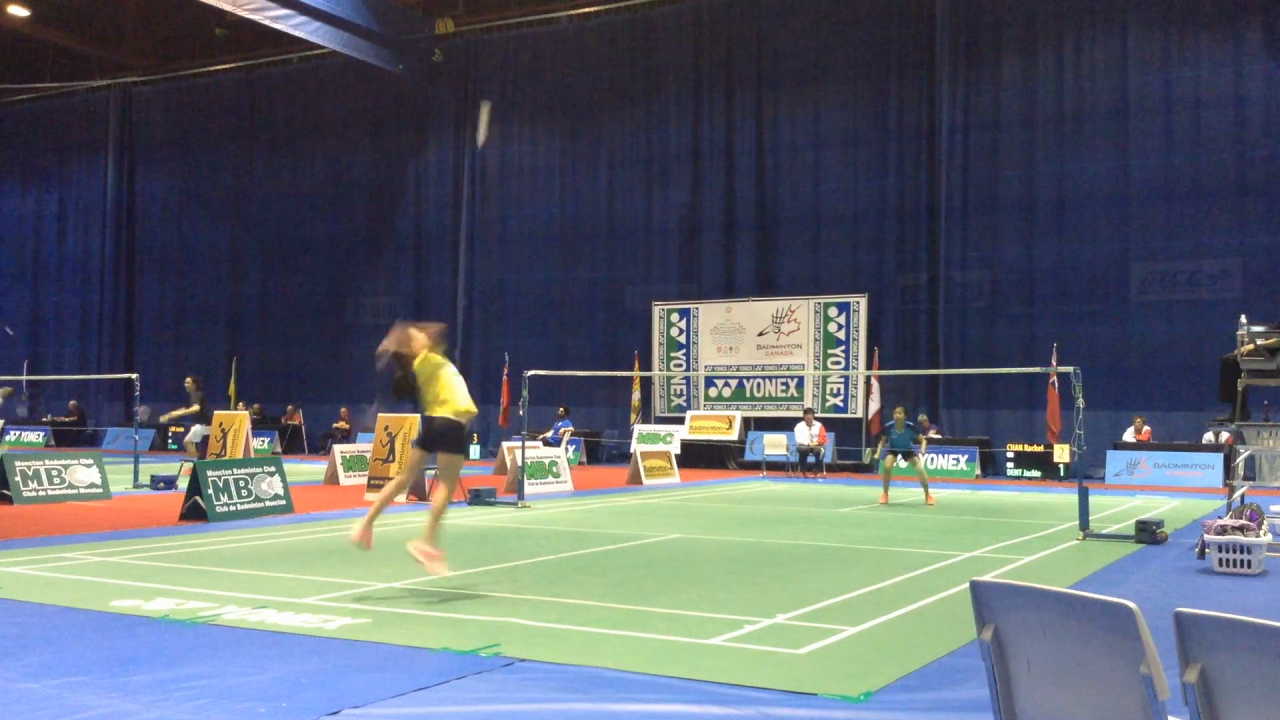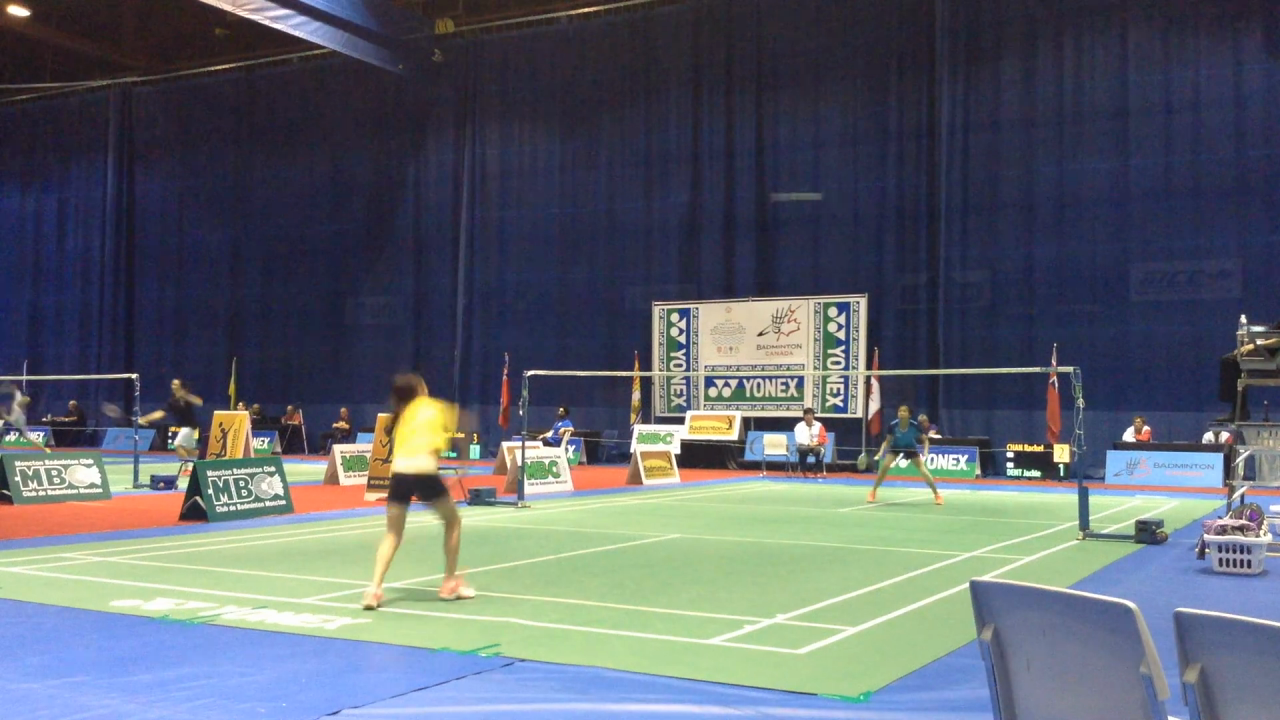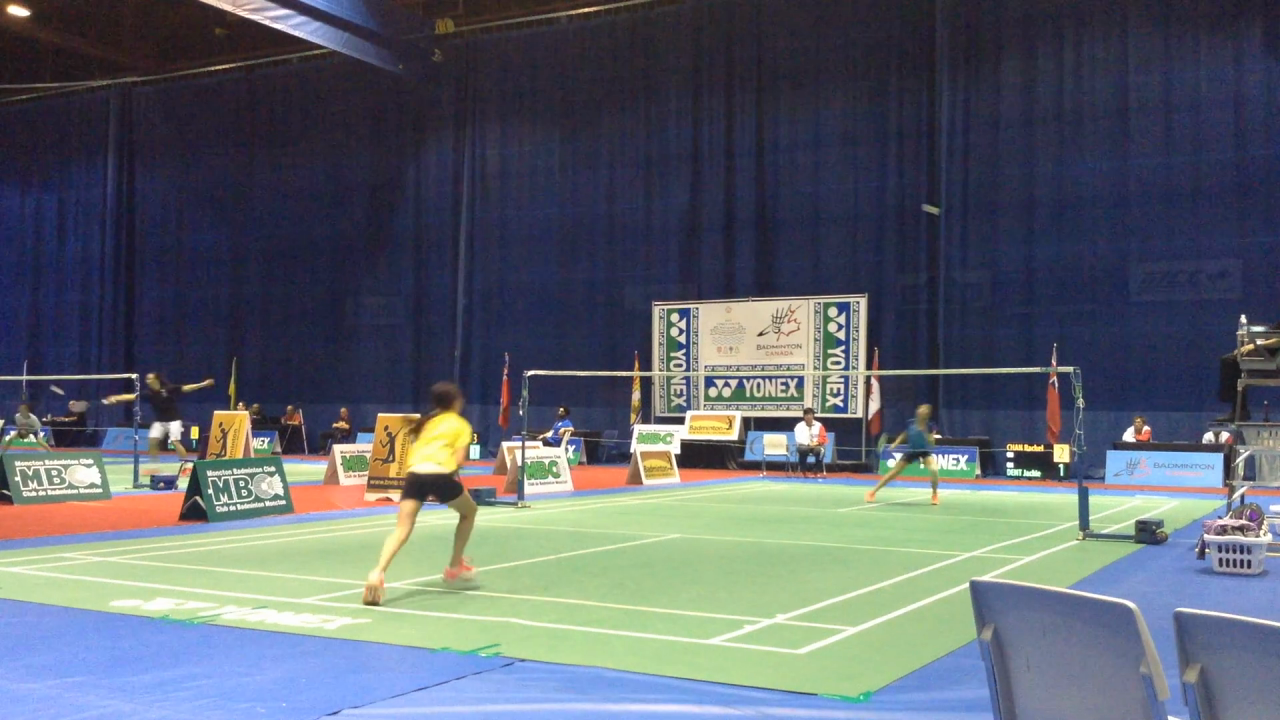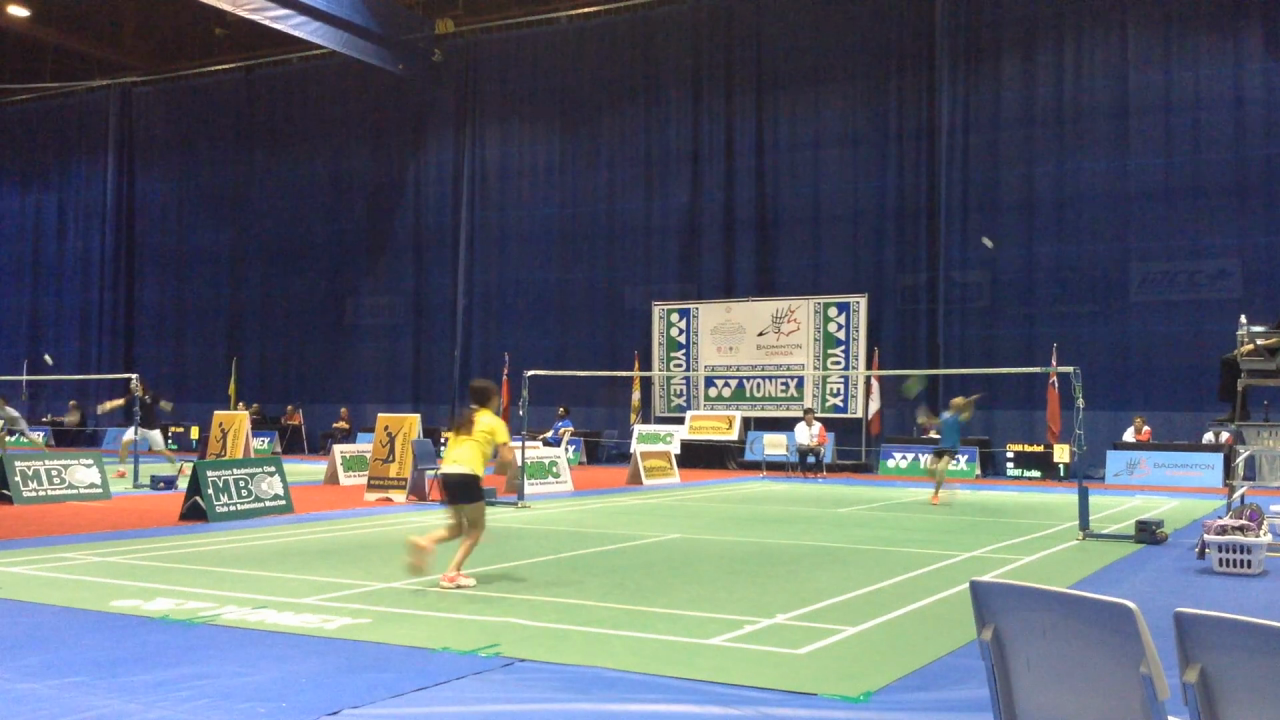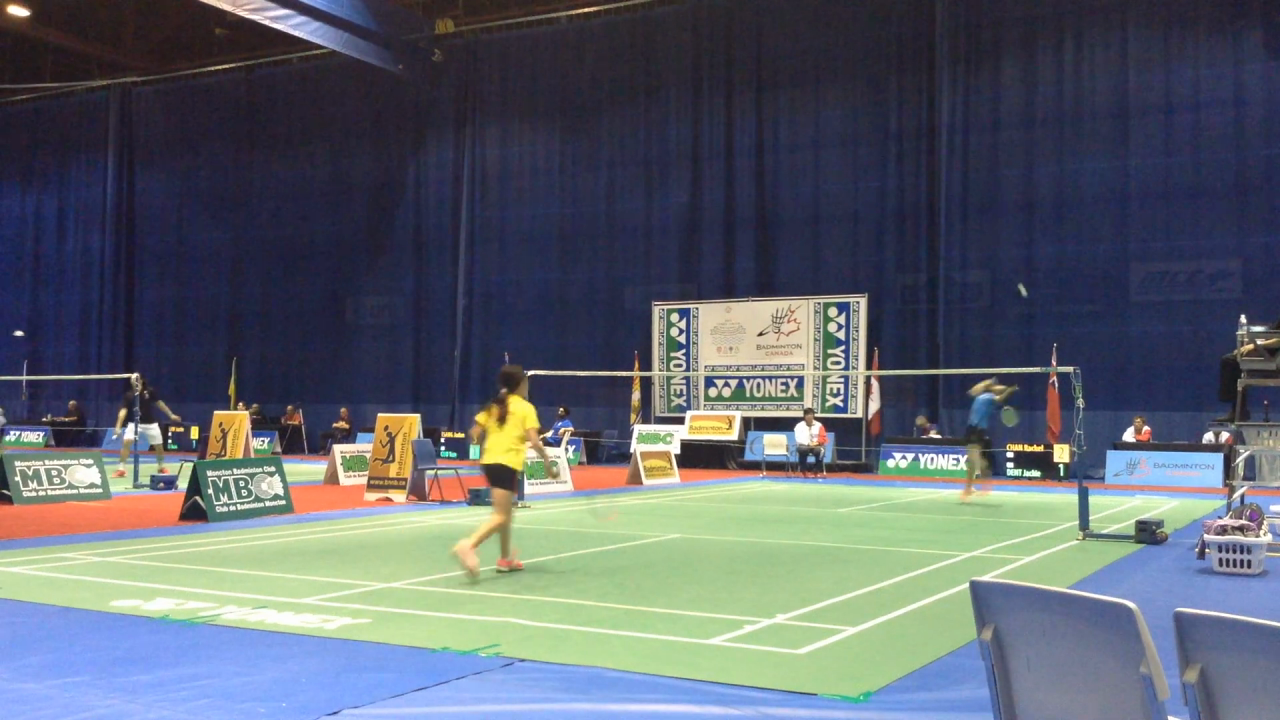
dt=0.2s
person 1, frame 1
left shoulder: (431, 362)
right shoulder: (426, 360)
left hip: (436, 423)
right hip: (447, 424)
left knee: (406, 478)
right knee: (447, 485)
left ankle: (366, 523)
right ankle: (427, 543)
person 1, frame 2
left shoulder: (401, 416)
right shoulder: (434, 409)
left hip: (399, 475)
right hip: (423, 474)
left knee: (392, 536)
right knee: (453, 521)
left ankle: (375, 589)
right ankle: (451, 583)
person 1, frame 3
left shoulder: (426, 423)
right shoulder: (460, 425)
right elbow: (458, 460)
right wrist: (452, 475)
left hip: (415, 475)
right hip: (440, 474)
left knee: (401, 529)
right knee: (469, 511)
left ankle: (377, 574)
right ankle: (455, 566)
person 1, frame 4
left shoulder: (464, 420)
right shoulder: (496, 423)
right elbow: (508, 458)
right wrist: (502, 468)
left hip: (446, 473)
right hip: (467, 475)
left knee: (458, 527)
right knee: (476, 527)
left ankle: (424, 542)
right ankle: (452, 574)
person 1, frame 5
left shoulder: (494, 406)
right shoulder: (526, 407)
left elbow: (474, 435)
right elbow: (534, 441)
right wrist: (549, 464)
left hip: (489, 462)
right hip: (506, 464)
left knee: (506, 510)
right knee: (501, 517)
left ankle: (505, 558)
right ankle: (468, 546)
